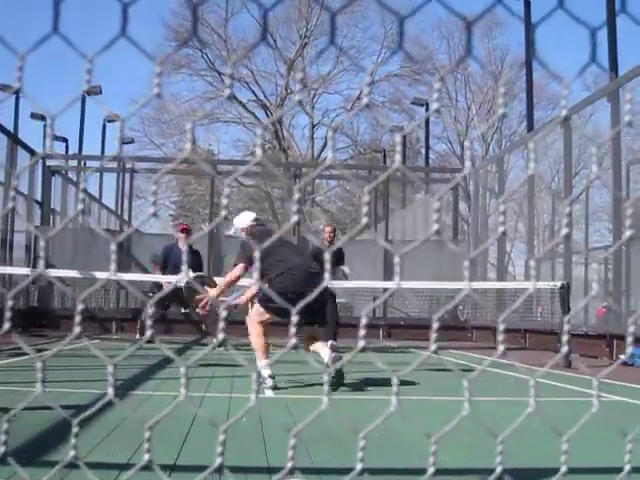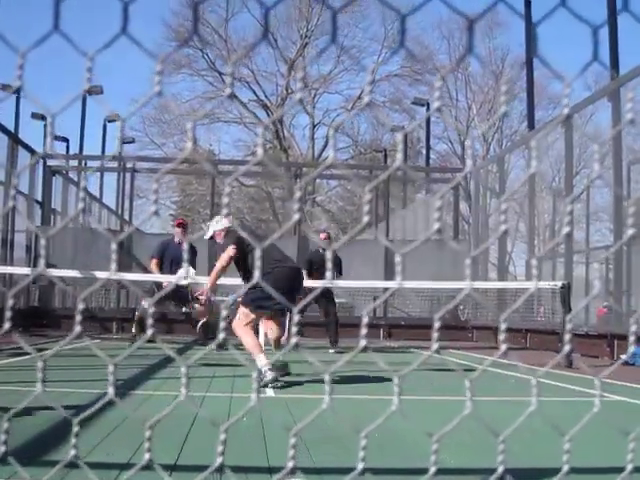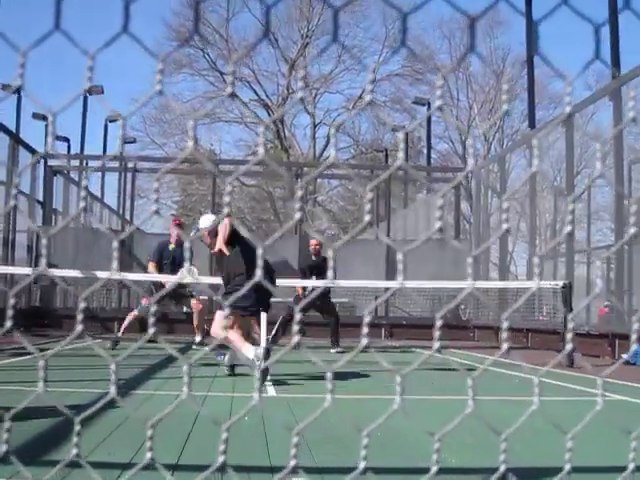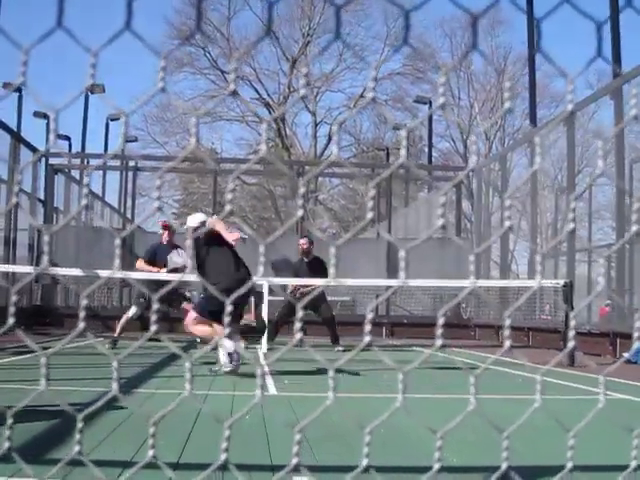
dt=0.1s
person 1, frame 1
left shoulder: (253, 236)
right shoulder: (272, 237)
left elbow: (239, 271)
right elbow: (264, 279)
left wrist: (215, 292)
right wrist: (244, 298)
left hip: (291, 278)
right hip: (314, 278)
left knee: (254, 321)
right knee: (307, 338)
left ankle: (267, 377)
right ankle: (329, 357)
person 1, frame 2
left shoulder: (232, 236)
right shoulder: (248, 238)
left elbow: (228, 255)
left wrist: (210, 284)
left hip: (275, 276)
right hip: (292, 275)
left knee: (240, 326)
right knee: (268, 318)
left ankle: (267, 371)
right ankle: (279, 362)
person 1, frame 3
left shoulder: (220, 232)
right shoulder: (234, 240)
left elbow: (226, 221)
left wrist: (220, 241)
left hip: (247, 284)
right hip: (263, 284)
left knee: (218, 330)
right knee: (236, 319)
left ankle: (258, 354)
right ankle: (234, 359)
person 1, frame 4
left shoulder: (198, 236)
right shoulder: (218, 239)
left elbow: (214, 222)
left wrist: (226, 234)
left hip: (223, 288)
right hip: (242, 286)
left knee: (191, 324)
right knee: (220, 322)
left ankle: (229, 345)
right ankle: (227, 360)
person 2, frame 1
left shoulder: (195, 254)
right shoulder: (168, 249)
left elbow: (199, 274)
right elbow: (158, 269)
right wrist: (164, 282)
left hip: (184, 290)
right hip: (167, 288)
right ankle: (139, 337)
person 2, frame 2
left shoulder: (191, 249)
right shoulder: (164, 244)
left elbow: (192, 270)
right elbow: (153, 264)
left hip: (180, 286)
right hip: (163, 285)
left knee: (201, 310)
right knee: (144, 307)
right ankle: (135, 332)
person 2, frame 3
right shoulder: (162, 245)
right elbow: (151, 267)
right wrist: (164, 281)
left hip: (177, 286)
right hip: (159, 285)
left knee: (197, 306)
right knee: (141, 309)
left ankle: (198, 338)
right ankle: (118, 336)
person 2, frame 4
left shoulder: (178, 250)
right shoulder: (155, 247)
left elbow: (181, 271)
right elbow: (139, 265)
left wrist: (183, 267)
right wrist: (158, 270)
left hip: (169, 288)
right hip: (152, 287)
right knee: (134, 311)
right ankle: (115, 337)
person 3, frame 1
left shoulder: (339, 251)
right shoulder: (316, 248)
left elbow: (340, 267)
left wrist: (341, 275)
left knee: (332, 314)
left ankle: (331, 341)
person 3, frame 2
left shoulder: (335, 258)
right shoulder: (312, 255)
left elbow: (339, 275)
right elbow: (305, 272)
left hip: (325, 291)
right hip: (310, 289)
left knee: (332, 316)
left ankle: (333, 344)
person 3, frame 3
left shoulder: (327, 263)
right shoulder: (305, 264)
right wrist: (301, 293)
left hip: (321, 297)
right hip: (304, 296)
left knee: (334, 317)
right knee: (288, 316)
left ankle: (335, 345)
right ankle: (271, 341)
person 3, frame 4
left shoulder: (319, 262)
right shoulder: (298, 264)
left wrist: (307, 289)
right wrist: (290, 291)
left hip: (316, 297)
right hip: (299, 296)
left knee: (329, 317)
right knee: (281, 316)
left ankle: (336, 343)
right ankle: (268, 340)
